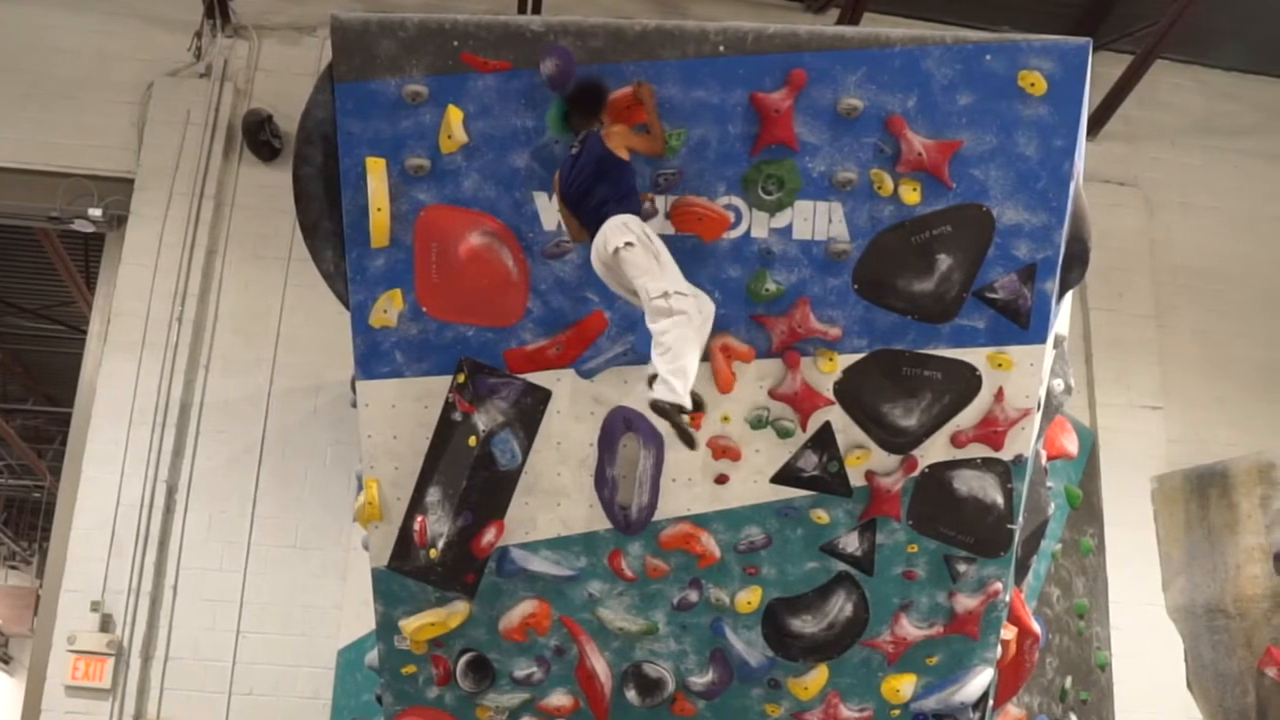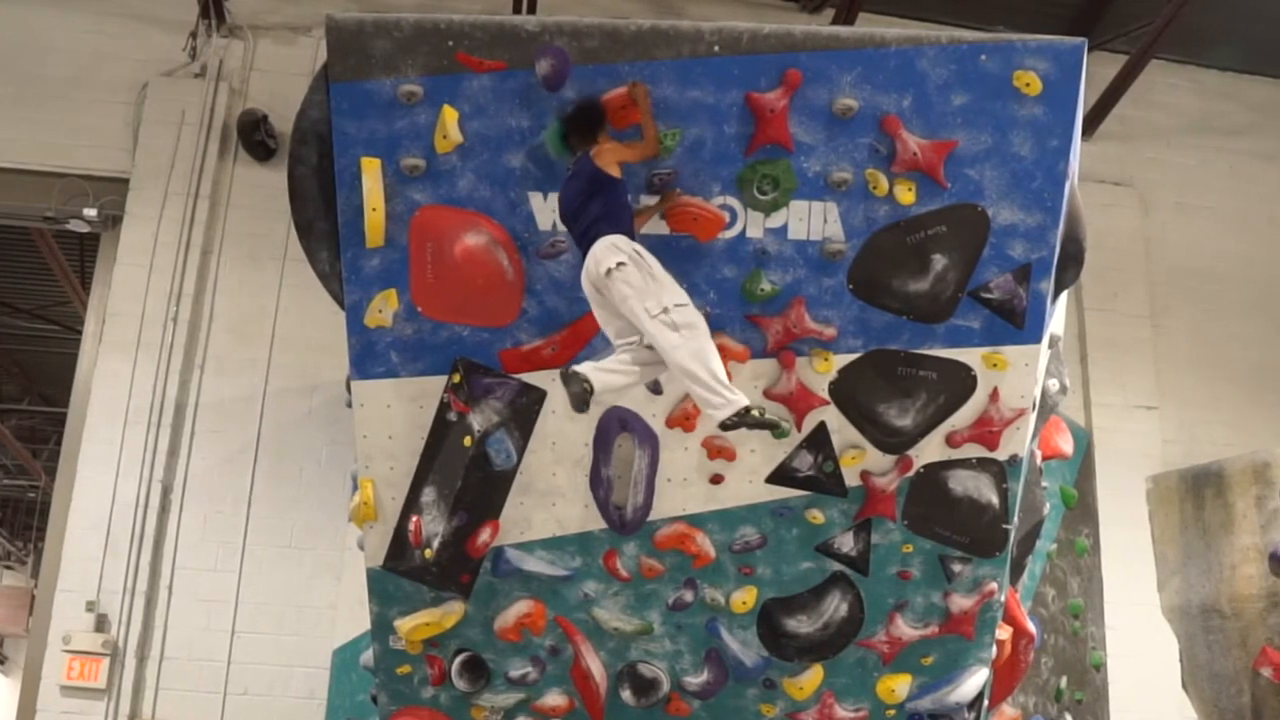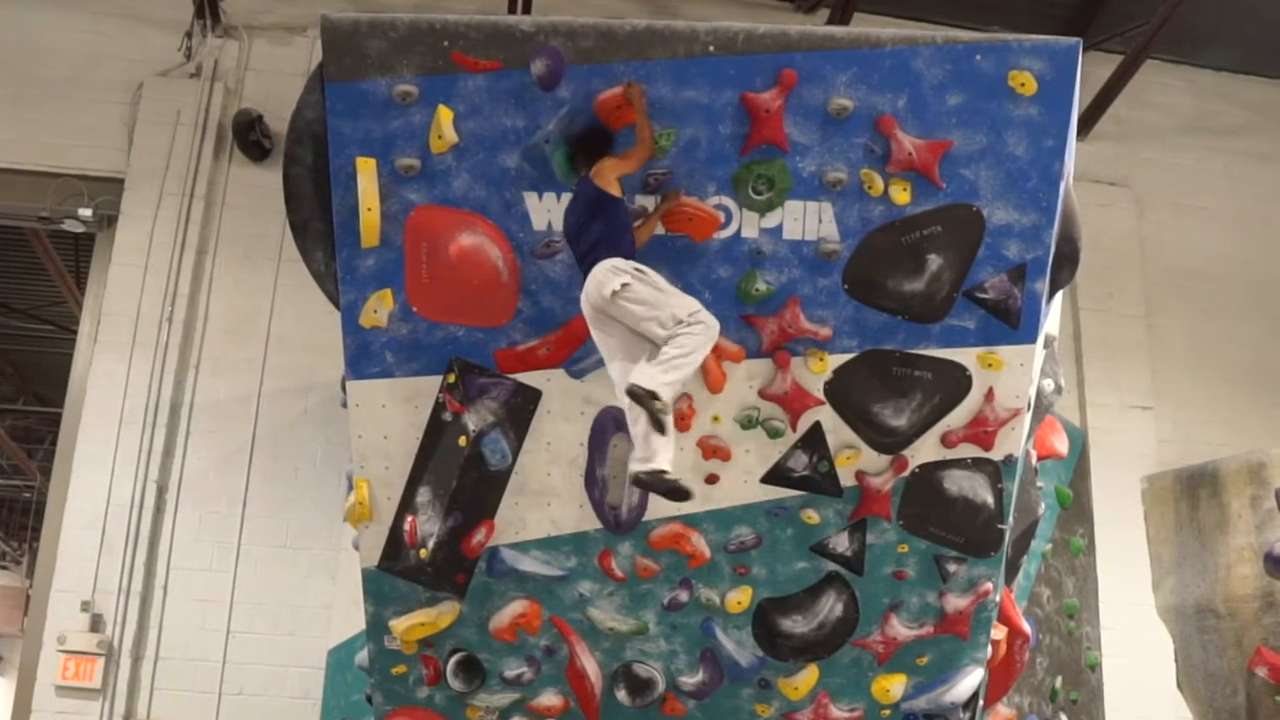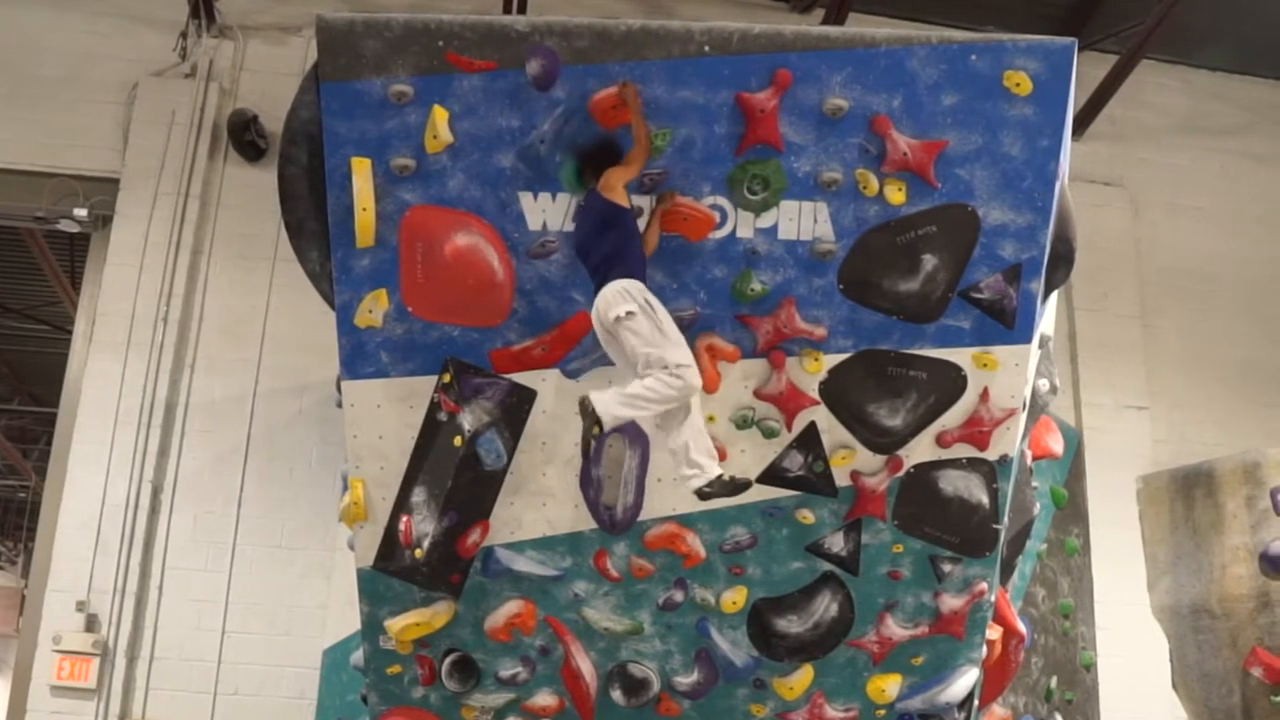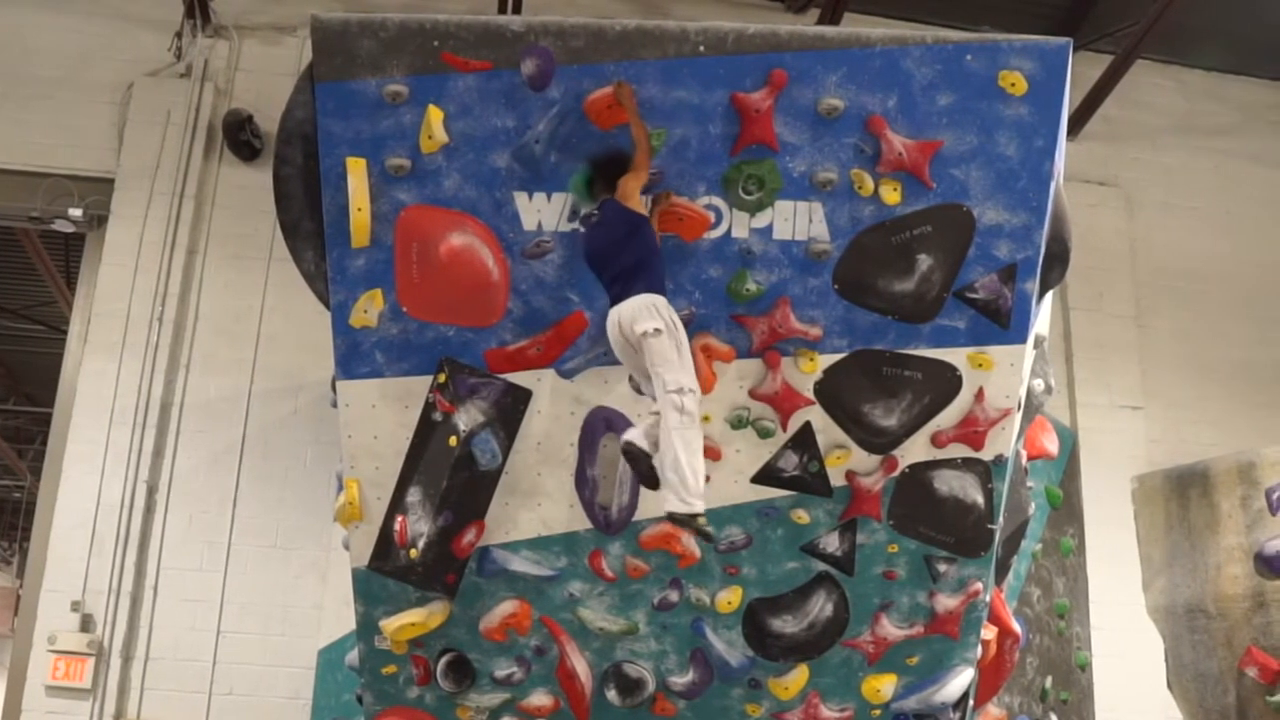
dt=0.3s
person 1, frame 1
left shoulder: (563, 174)
right shoulder: (612, 135)
left elbow: (576, 232)
right elbow: (657, 146)
right wrist: (649, 105)
left hip: (602, 249)
right hip: (625, 232)
left knee: (699, 307)
right knee: (681, 309)
left ankle: (669, 376)
right ankle: (671, 397)
person 1, frame 2
left shoulder: (569, 191)
right shoulder: (604, 154)
right elbow: (651, 147)
left wrist: (658, 206)
right wrist: (643, 106)
left hip: (592, 269)
right hip: (616, 254)
left knee: (651, 346)
right knee: (681, 324)
left ankle: (586, 375)
right ankle: (730, 407)
person 1, frame 3
left shoulder: (574, 213)
right shoulder: (602, 171)
right elbow: (645, 151)
left wrist: (660, 210)
right wrist: (639, 108)
left hip: (594, 293)
right hip: (614, 276)
left knee: (643, 375)
right knee: (701, 326)
left ankle: (651, 467)
right ankle: (648, 385)
person 1, frame 4
left shoulder: (585, 225)
right shoulder: (609, 183)
left elbow: (640, 249)
right elbow: (642, 150)
left wrist: (659, 210)
right wrist: (634, 107)
left hip: (606, 306)
right hip: (626, 297)
left knee: (670, 394)
right knee: (679, 377)
left ankle: (706, 476)
right ankle: (603, 408)
person 1, frame 5
left shoulder: (590, 236)
right shoulder: (624, 195)
right elbow: (644, 154)
left wrist: (653, 213)
right wrist: (631, 108)
left hip: (617, 317)
right hip: (647, 309)
left knee: (668, 398)
right knee: (680, 402)
left ankle: (639, 443)
right ankle: (685, 505)
